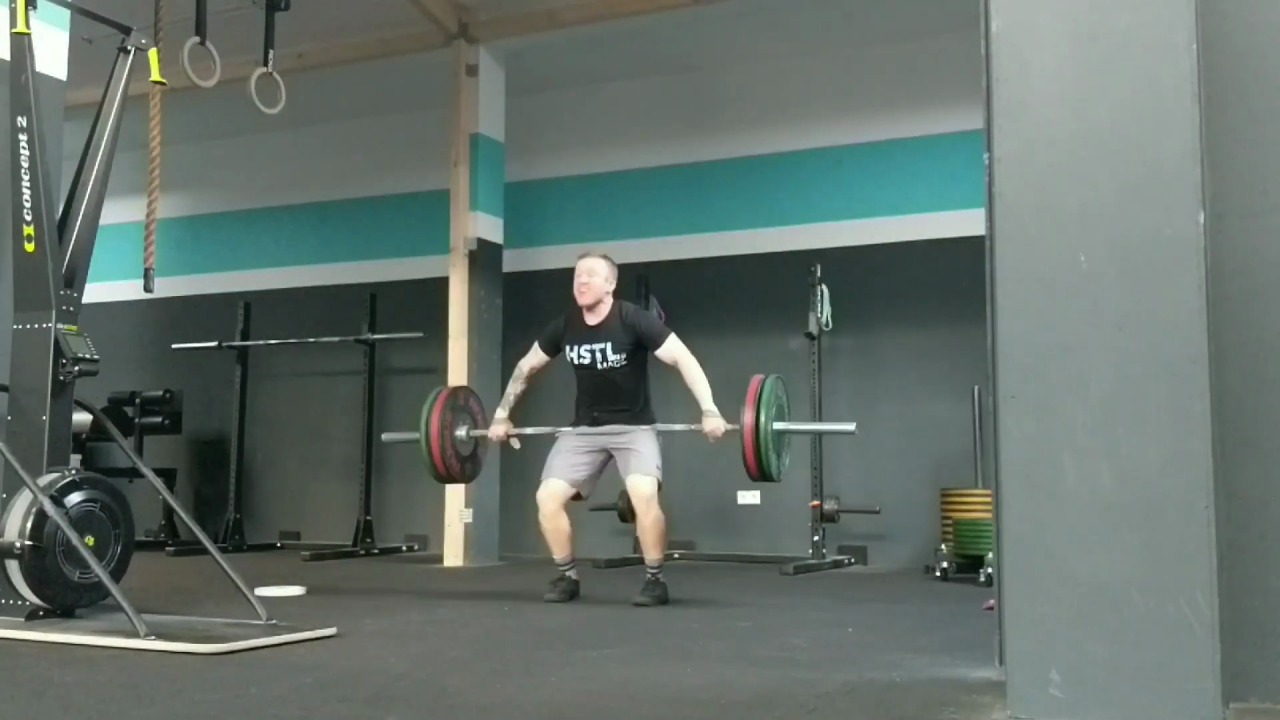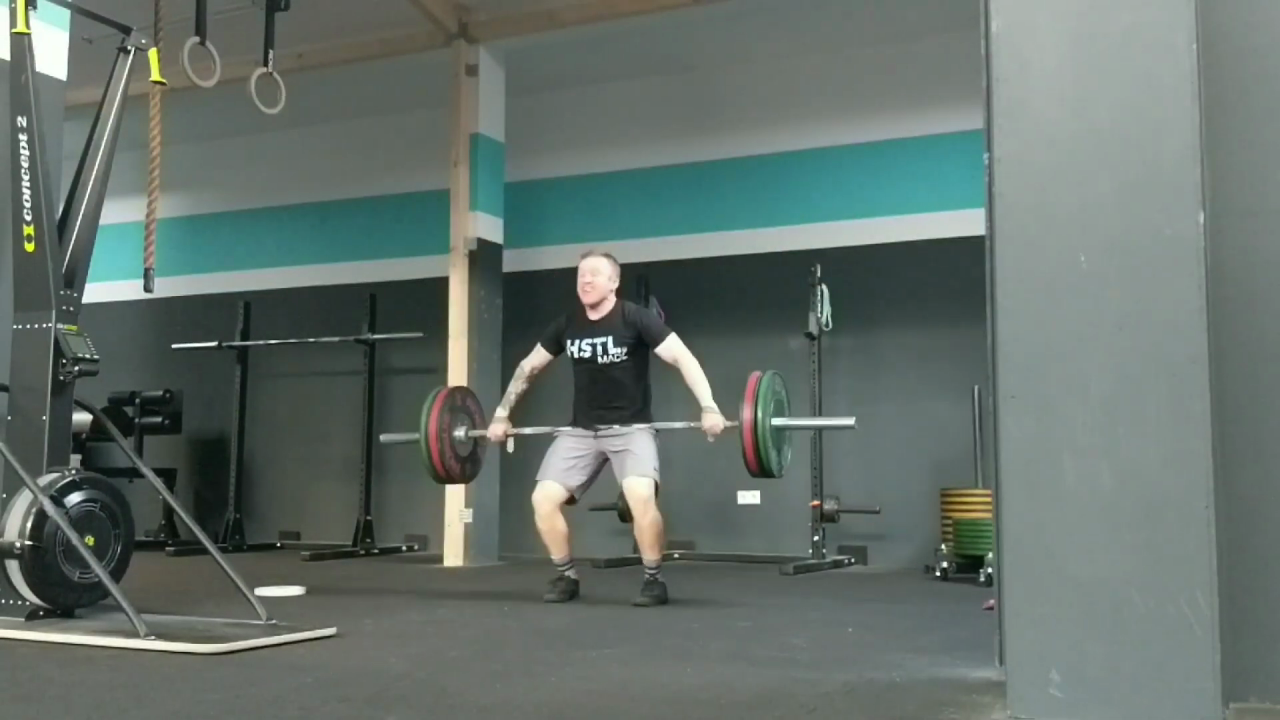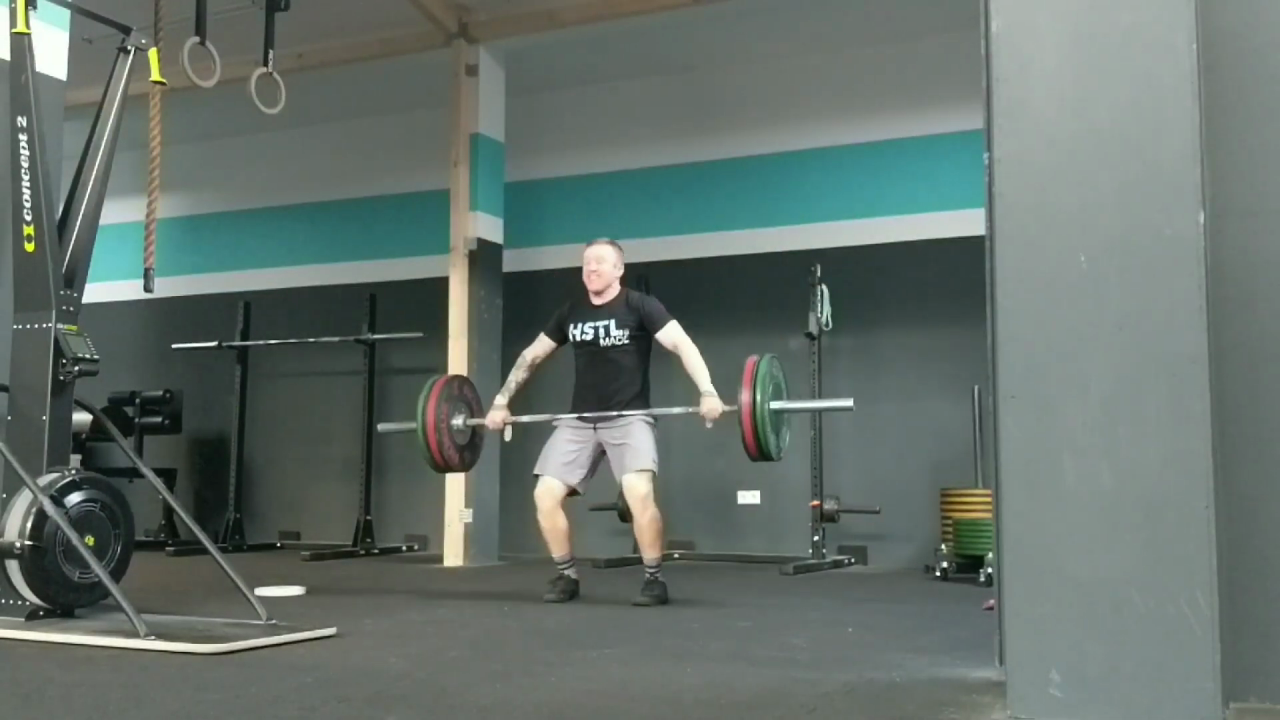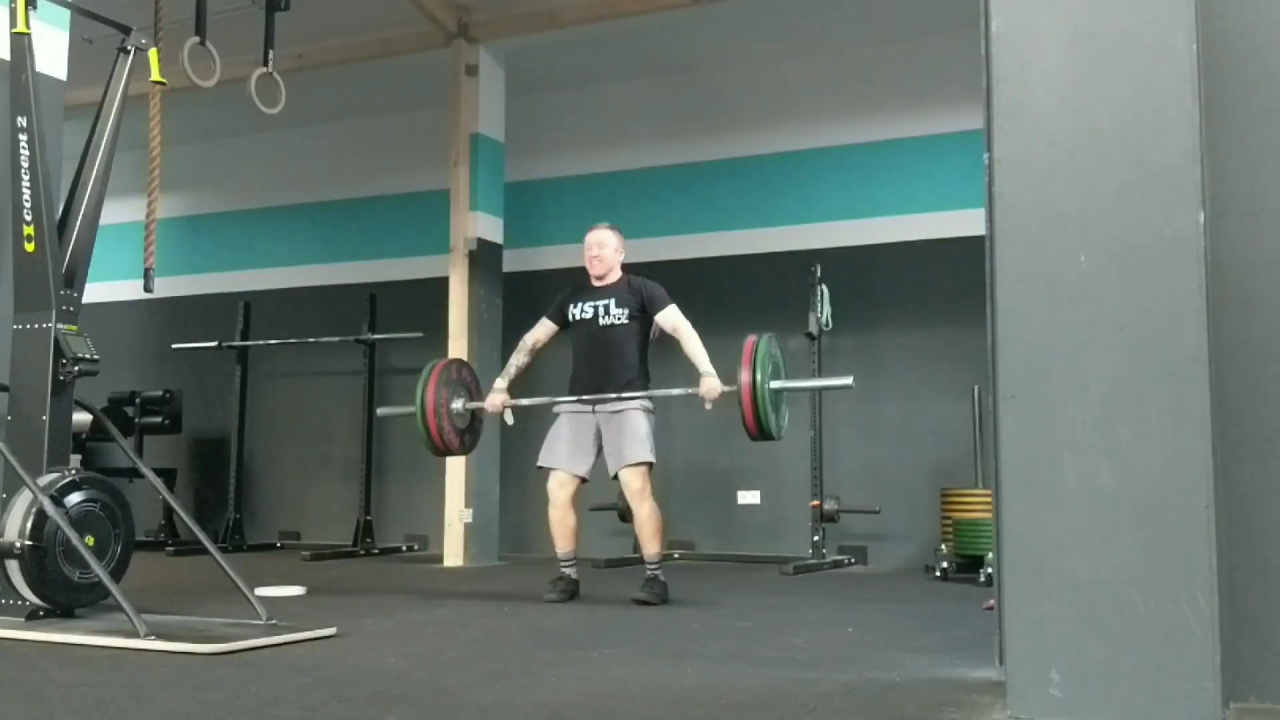
dt=0.1s
person 1, frame 1
left shoulder: (634, 320)
right shoulder: (564, 326)
left elbow: (684, 359)
right elbow: (526, 367)
left wrist: (709, 411)
right wrist: (502, 414)
left hip: (633, 428)
right hip: (585, 430)
left knee: (644, 495)
right knee: (548, 498)
left ankle: (655, 580)
right ankle: (568, 576)
person 1, frame 2
left shoulder: (636, 318)
right shoulder: (566, 324)
left elbow: (683, 358)
right elbow: (528, 367)
left wrist: (708, 407)
right wrist: (502, 413)
left hip: (630, 429)
right hip: (581, 431)
left knee: (641, 497)
right knee: (543, 500)
left ankle: (654, 580)
right ankle: (566, 576)
person 1, frame 3
left shoulder: (640, 306)
right shoulder: (570, 311)
left elbow: (683, 345)
right elbow: (531, 355)
left wrist: (708, 393)
right wrist: (502, 400)
left hip: (628, 419)
right hip: (578, 421)
left knee: (639, 493)
right knee: (546, 496)
left ankle: (654, 579)
right ankle: (567, 575)
person 1, frame 4
left shoulder: (641, 290)
right shoulder: (571, 297)
left elbow: (681, 328)
right elbow: (533, 340)
left wrist: (707, 372)
right wrist: (501, 383)
left hip: (627, 406)
right hip: (577, 408)
left knee: (637, 487)
right knee: (558, 490)
left ankle: (655, 576)
right ankle: (568, 574)
